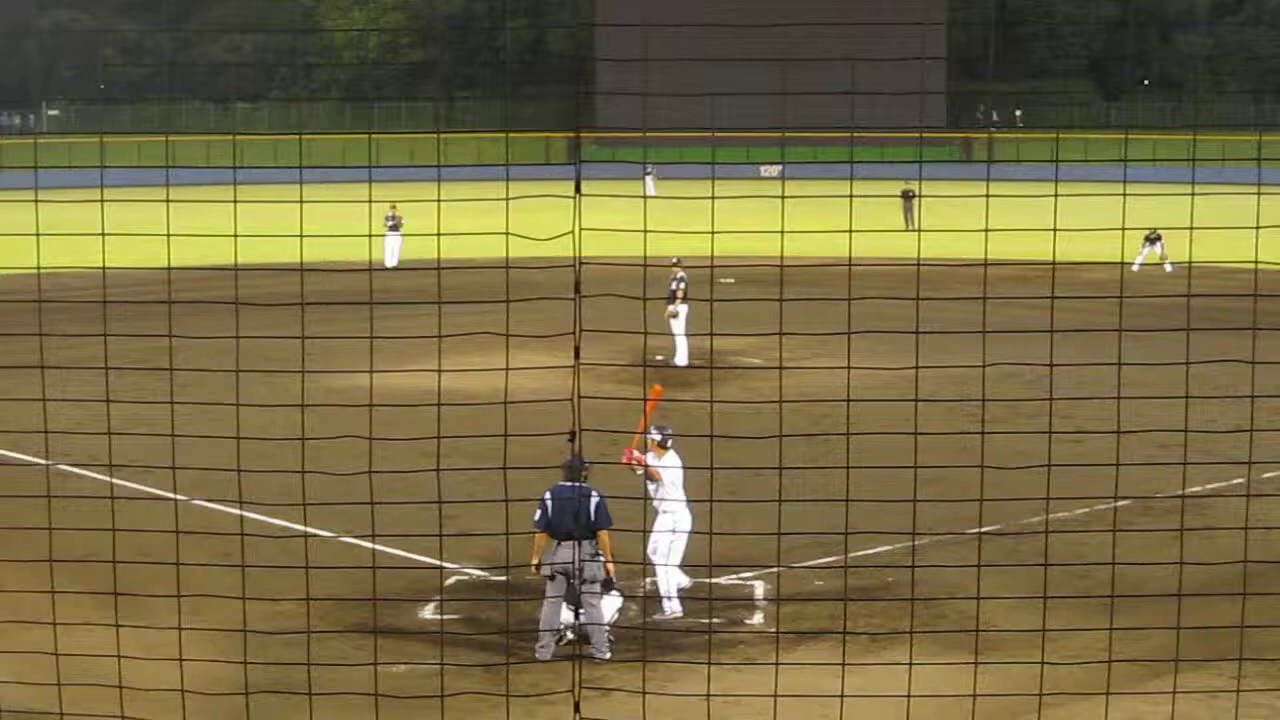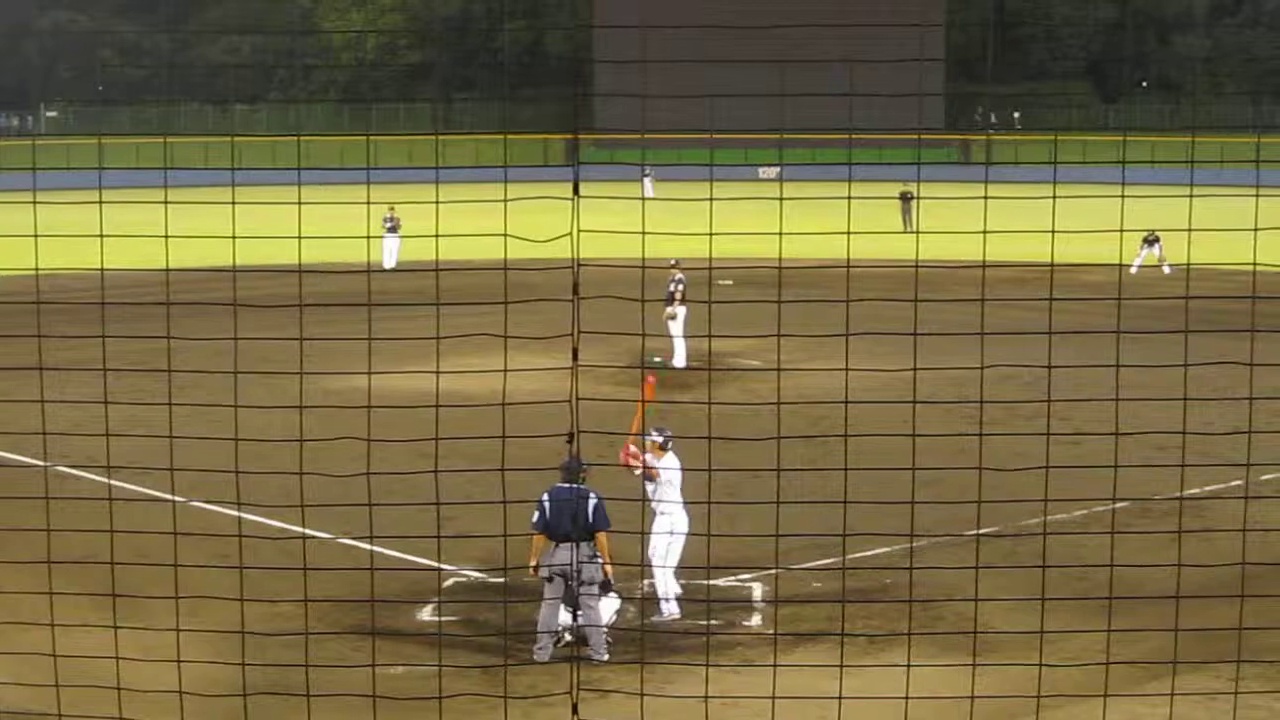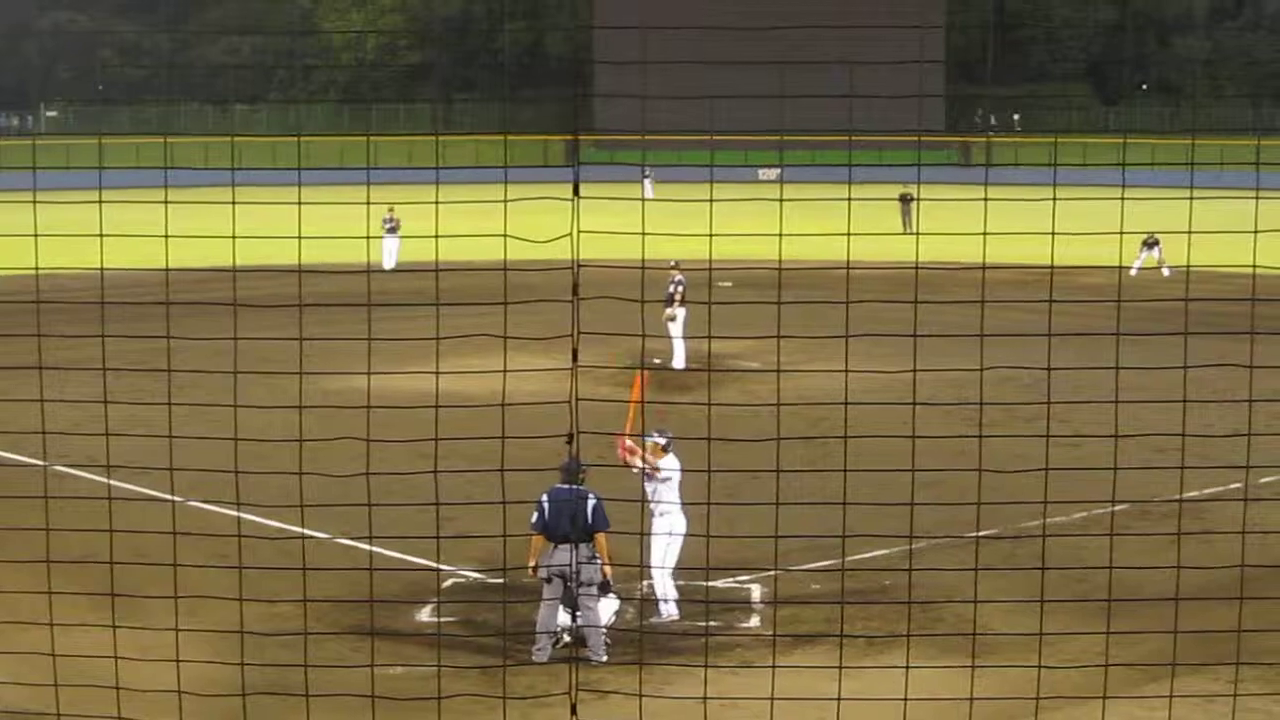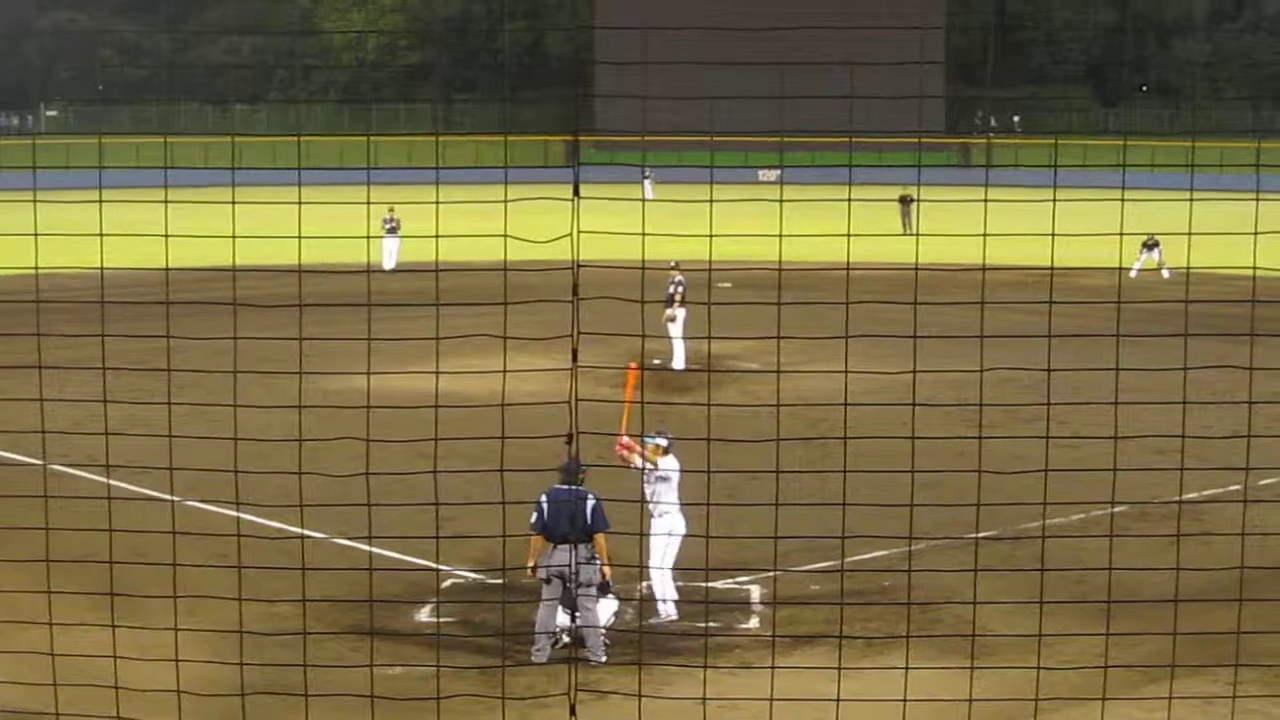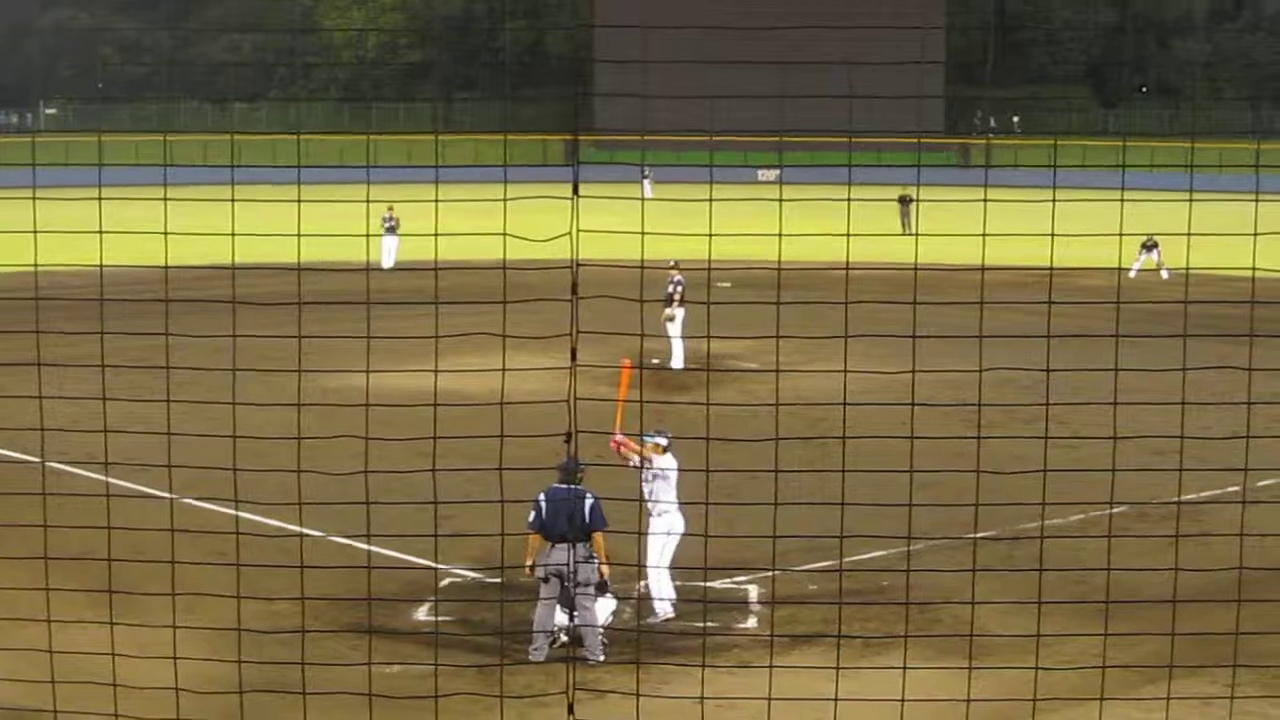
dt=0.1s
person 1, frame 1
left shoulder: (550, 494)
right shoulder: (593, 495)
left elbow: (540, 531)
right elbow: (602, 532)
left wrist: (535, 557)
right wrist: (608, 559)
left hip: (558, 552)
right hip: (586, 553)
left knee: (552, 601)
right knee: (592, 603)
left ankle: (544, 650)
right ankle: (600, 650)
person 1, frame 2
left shoulder: (548, 496)
right shoulder: (591, 497)
left elbow: (538, 532)
right elbow: (600, 533)
left wrist: (534, 559)
right wrist: (606, 561)
left hip: (556, 554)
right hip: (584, 555)
left knee: (550, 603)
right knee: (590, 604)
left ankle: (542, 652)
right ankle: (598, 652)
person 1, frame 3
left shoulder: (547, 497)
right shoulder: (590, 499)
left elbow: (537, 533)
right elbow: (599, 534)
left wrist: (533, 559)
right wrist: (605, 562)
left hip: (555, 555)
right hip: (583, 555)
left knee: (548, 604)
right knee: (589, 605)
left ankle: (541, 652)
right ankle: (597, 653)
person 1, frame 4
left shoulder: (546, 497)
right shoulder: (589, 499)
left elbow: (536, 533)
right elbow: (598, 535)
left wrist: (532, 560)
right wrist: (604, 563)
left hip: (554, 556)
right hip: (582, 556)
left knee: (548, 605)
right knee: (588, 606)
left ankle: (540, 653)
right ankle: (596, 654)
person 1, frame 5
left shoulder: (545, 496)
right shoulder: (588, 498)
left elbow: (534, 532)
right elbow: (597, 534)
left wrist: (530, 558)
right wrist: (603, 562)
left hip: (553, 554)
right hip: (580, 555)
left knee: (546, 603)
right knee: (586, 605)
left ankle: (538, 652)
right ankle: (594, 653)
person 2, frame 1
left shoulder: (672, 461)
right shoulder: (652, 457)
left elbow: (659, 477)
right elbow: (639, 469)
left wrist: (642, 461)
right wrist: (632, 460)
left hip: (676, 517)
right hip: (664, 515)
left knee: (665, 562)
right knee: (653, 552)
left ankle: (672, 608)
right ankle: (679, 581)
person 2, frame 2
left shoulder: (671, 462)
right shoulder: (650, 458)
left elbow: (657, 475)
right elbow: (637, 468)
left wrist: (639, 457)
right wrist: (631, 458)
left hip: (673, 518)
right hip: (662, 517)
left knee: (662, 564)
right knee: (655, 556)
left ankle: (670, 610)
right ankle: (671, 589)
person 2, frame 3
left shoulder: (671, 463)
right shoulder: (650, 459)
left elbow: (656, 467)
right elbow: (635, 463)
left wrist: (636, 450)
right wrist: (627, 453)
left hip: (671, 520)
right hip: (659, 518)
left knee: (660, 566)
right knee: (659, 562)
left ankle: (669, 611)
right ankle: (669, 596)
person 2, frame 4
left shoulder: (671, 463)
right shoulder: (649, 459)
left elbow: (655, 463)
right elbow: (632, 459)
left wrist: (633, 446)
right wrist: (623, 450)
left hip: (669, 521)
right hip: (658, 519)
left knee: (659, 566)
right knee: (658, 564)
left ankle: (668, 611)
right ankle: (669, 598)
person 2, frame 5
left shoulder: (668, 462)
right shoulder: (650, 459)
left elbow: (648, 457)
right elbow: (630, 456)
left wrist: (626, 442)
right wrist: (619, 447)
left hip: (668, 520)
right hip: (657, 518)
left knee: (655, 565)
right knee: (659, 563)
left ankle: (664, 609)
right ankle: (667, 599)
